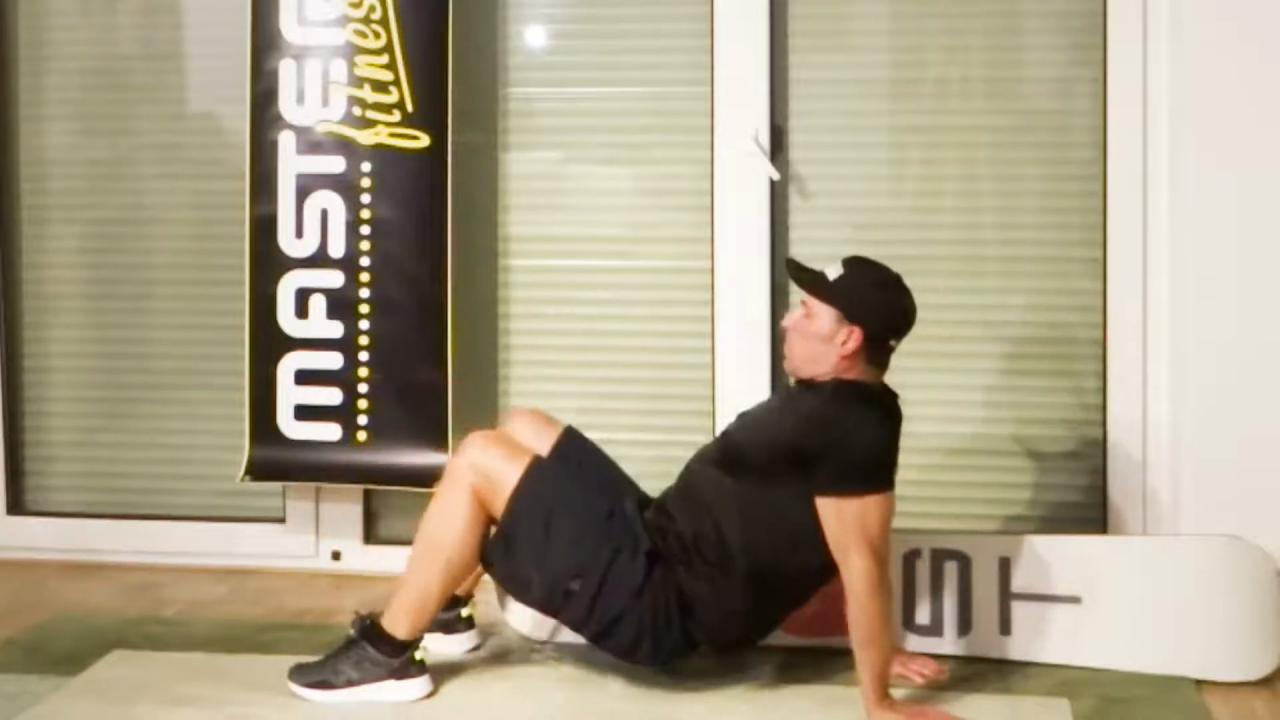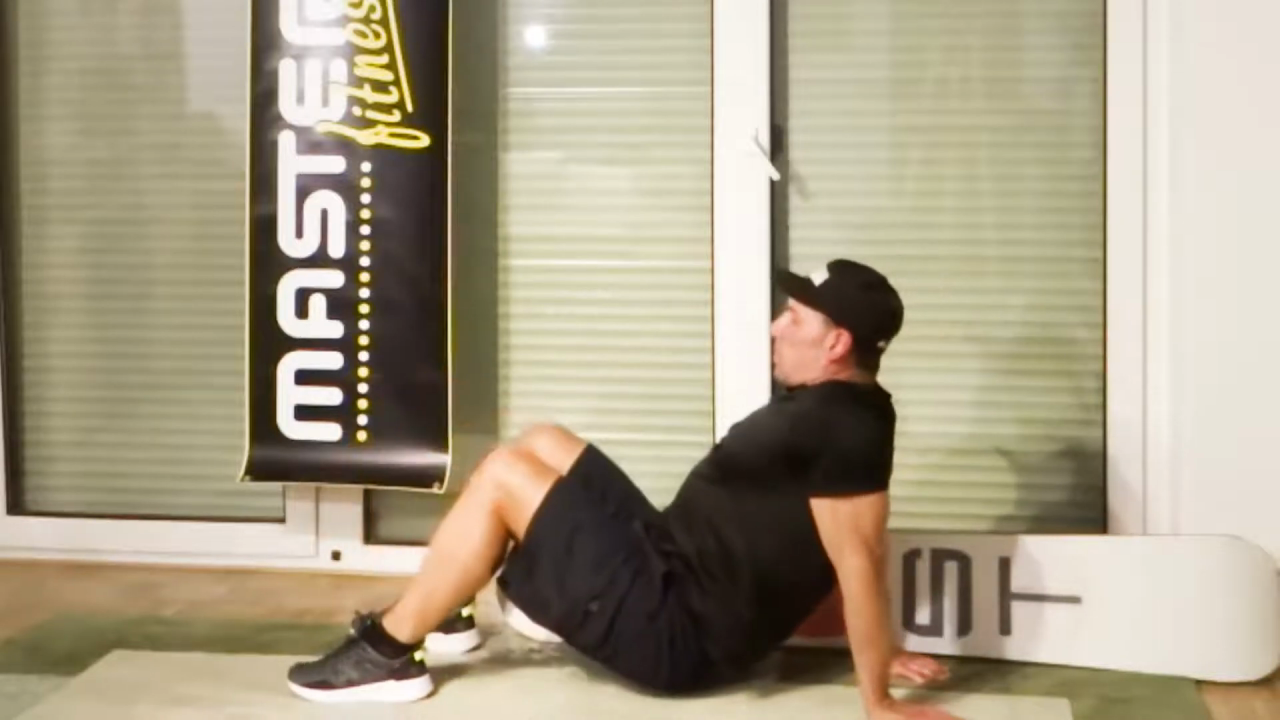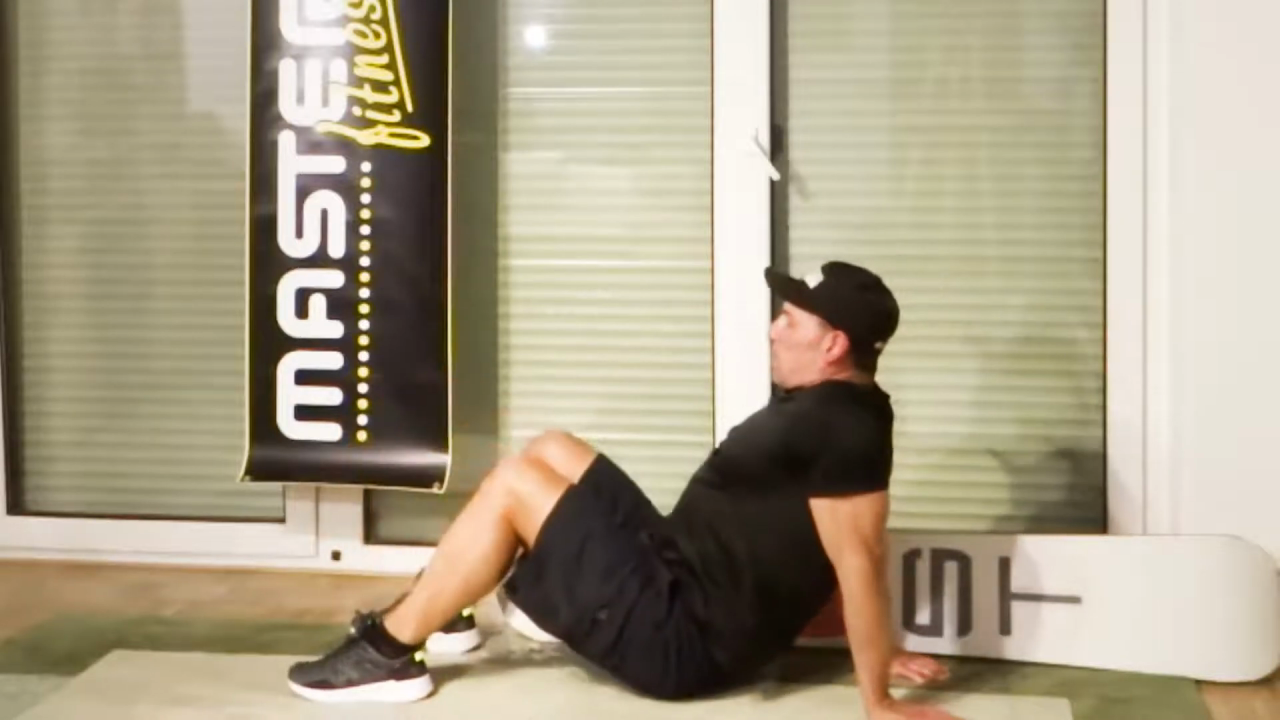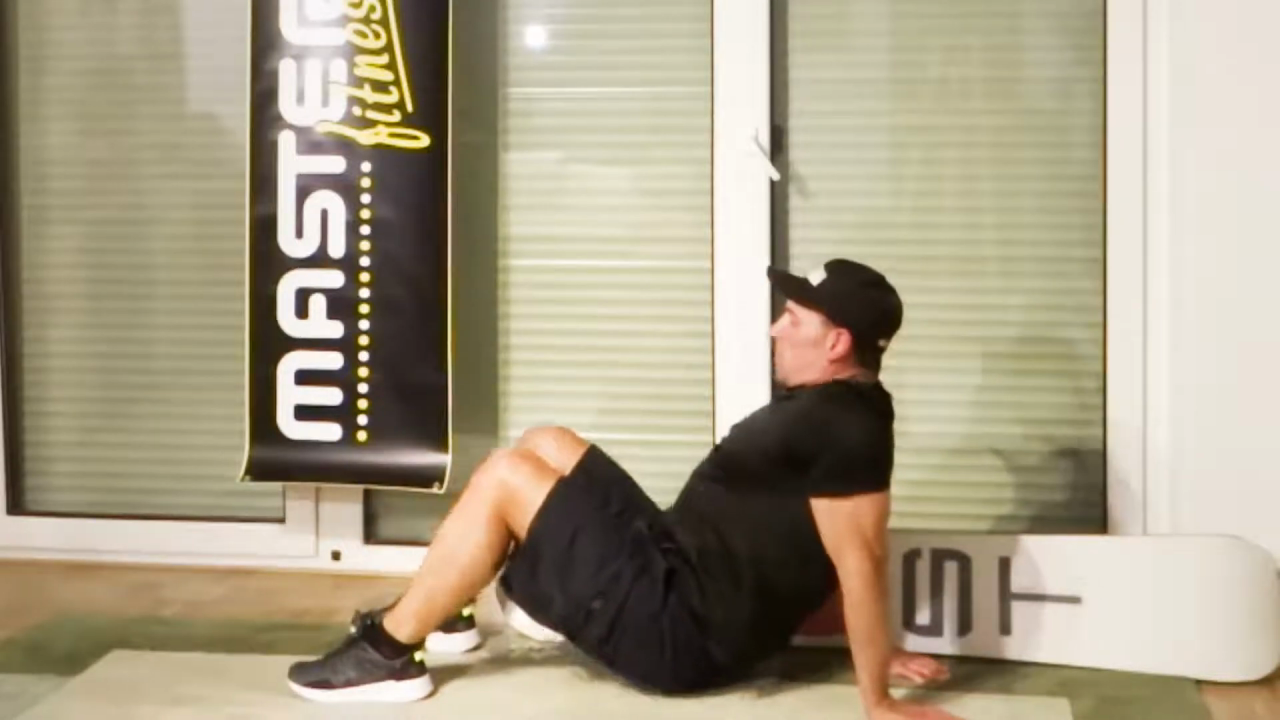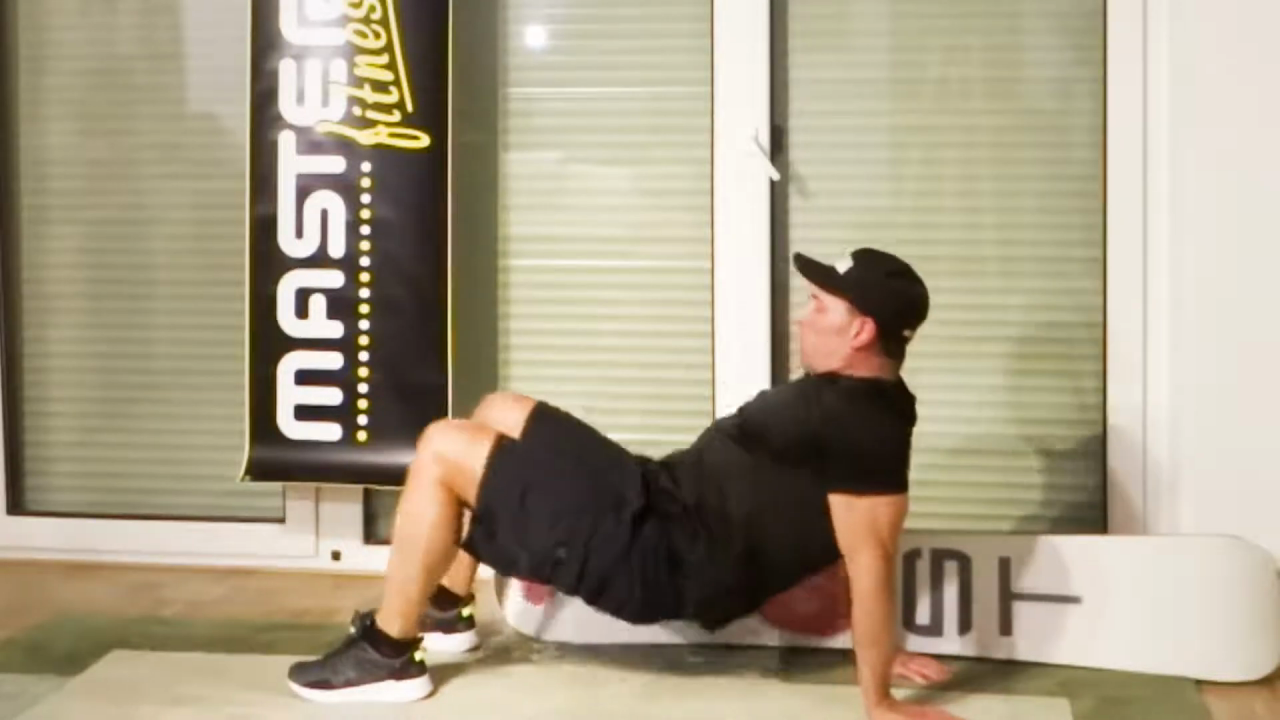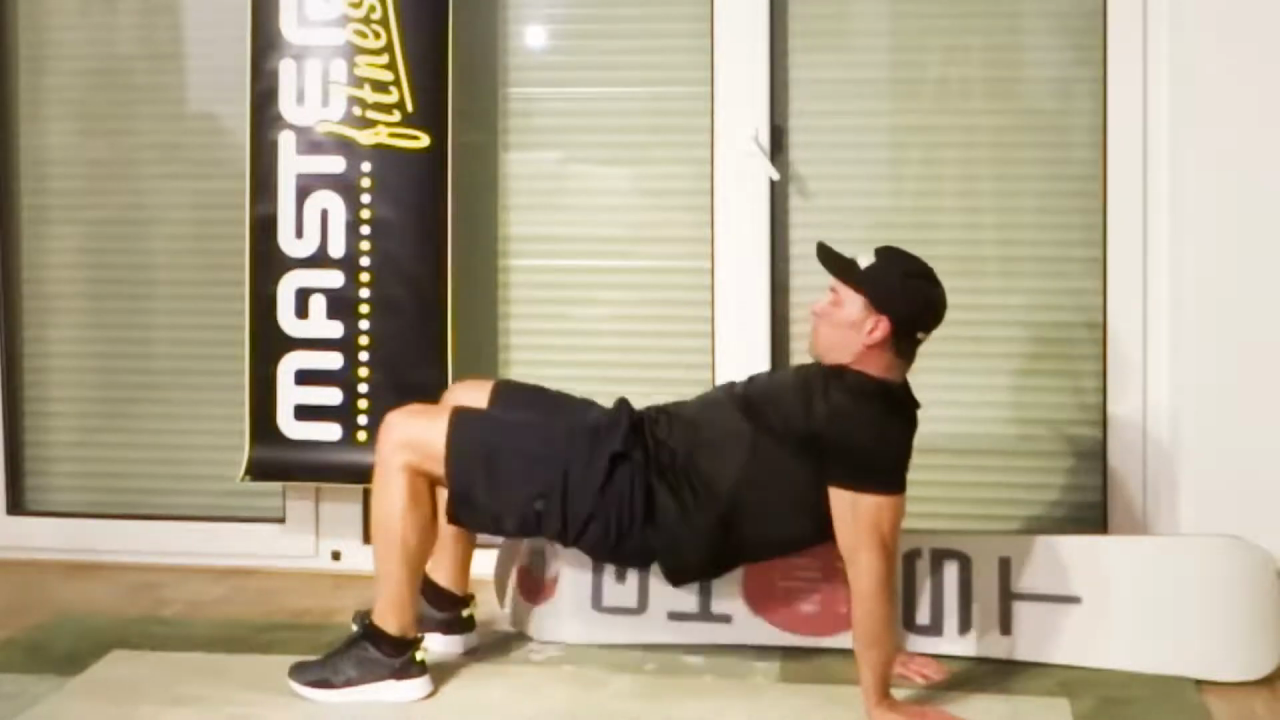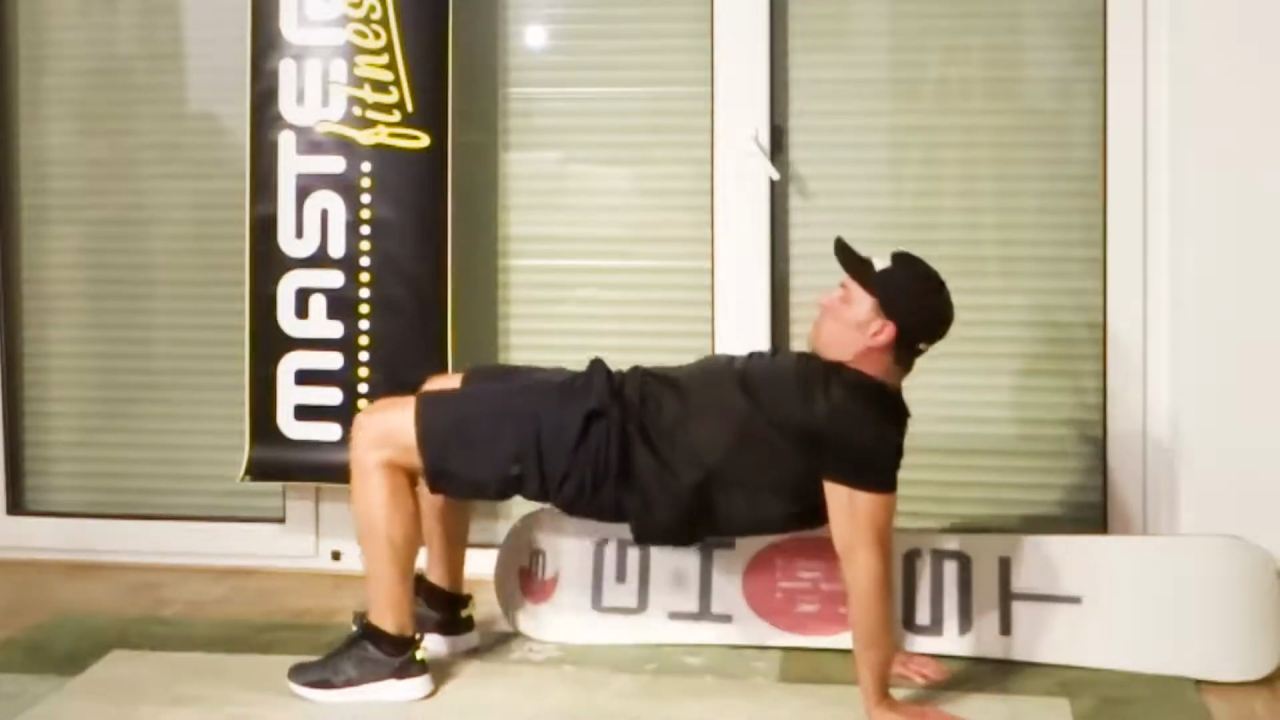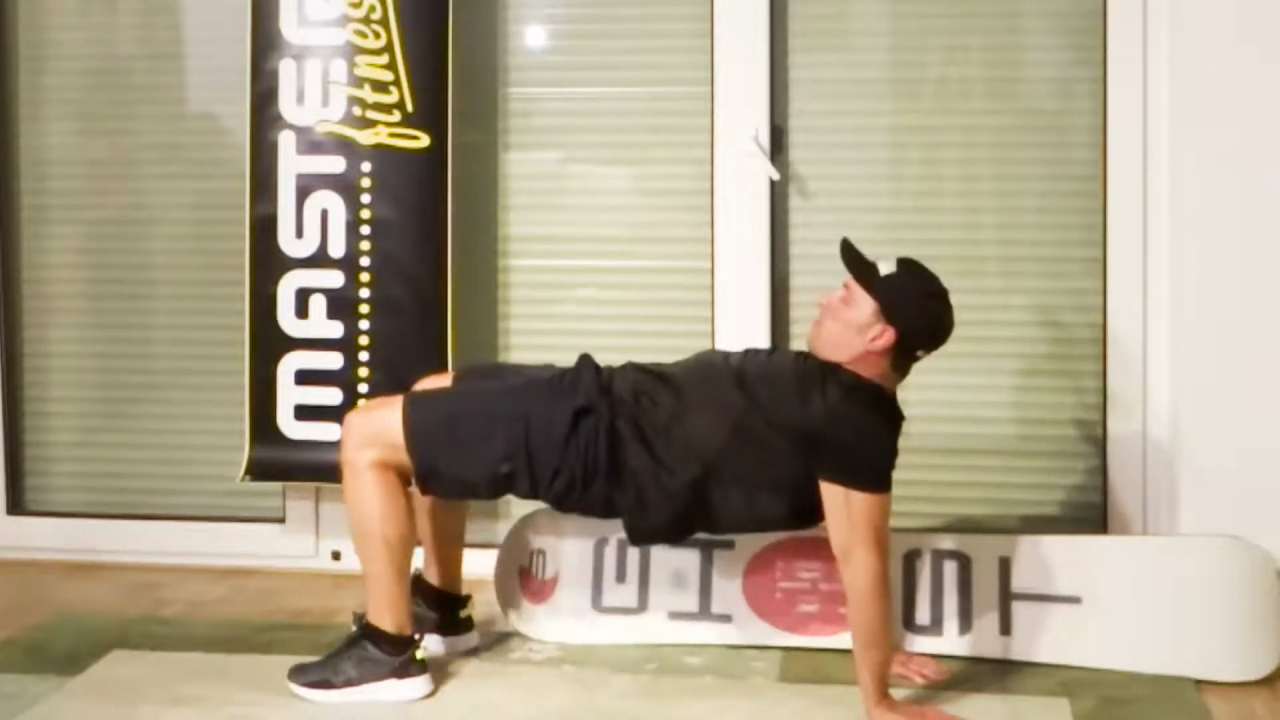
dt=0.3s
person 1, frame 1
left shoulder: (852, 424)
right shoulder: (831, 400)
left elbow: (862, 560)
left hip: (660, 603)
right hip: (657, 545)
left knee: (480, 458)
right knee: (524, 428)
left ankle: (387, 652)
right ankle: (439, 609)
person 1, frame 2
left shoulder: (843, 425)
right shoulder: (824, 404)
left elbow: (858, 561)
left hip: (671, 630)
right hip: (665, 563)
left knee: (504, 474)
right knee: (543, 443)
left ankle: (389, 652)
right ankle: (432, 612)
person 1, frame 3
left shoulder: (842, 426)
right shoulder: (821, 406)
left elbow: (858, 562)
left hip: (682, 637)
right hip: (674, 571)
left knee: (514, 484)
right knee: (552, 451)
left ankle: (388, 653)
right ankle: (427, 610)
person 1, frame 4
left shoulder: (843, 425)
right shoulder: (824, 404)
left elbow: (859, 562)
left hip: (679, 628)
right hip: (672, 560)
left knee: (505, 476)
right knee: (546, 444)
left ankle: (389, 652)
right ankle: (429, 610)
person 1, frame 5
left shoulder: (863, 423)
right shoulder: (850, 397)
left elbow: (870, 559)
left hip: (654, 550)
right hip: (655, 501)
left knee: (441, 447)
right knee: (499, 413)
left ankle: (388, 651)
right ankle: (443, 608)
person 1, frame 6
left shoulder: (864, 421)
right shoulder: (857, 393)
left elbow: (869, 558)
left hip: (630, 495)
right hip: (637, 449)
left knee: (404, 436)
right knee: (465, 400)
left ankle: (388, 651)
right ankle: (443, 608)
person 1, frame 7
left shoulder: (857, 421)
right shoulder: (846, 394)
left elbow: (864, 555)
left hip: (602, 443)
left knee: (377, 434)
right knee: (438, 402)
left ankle: (388, 649)
right ankle: (441, 608)
person 1, frame 8
left shoulder: (851, 422)
right shoulder: (842, 395)
left elbow: (861, 556)
left hip: (592, 440)
left knee: (367, 436)
right knee: (428, 407)
left ankle: (388, 649)
right ankle: (440, 609)
